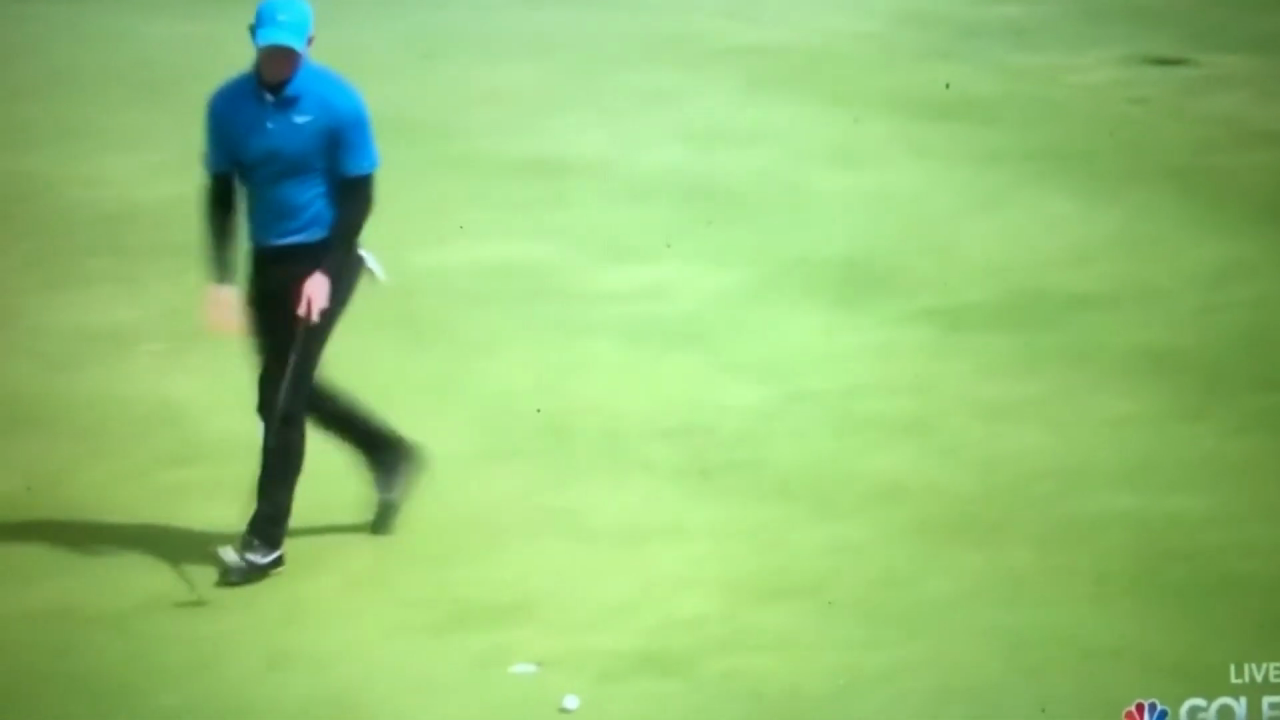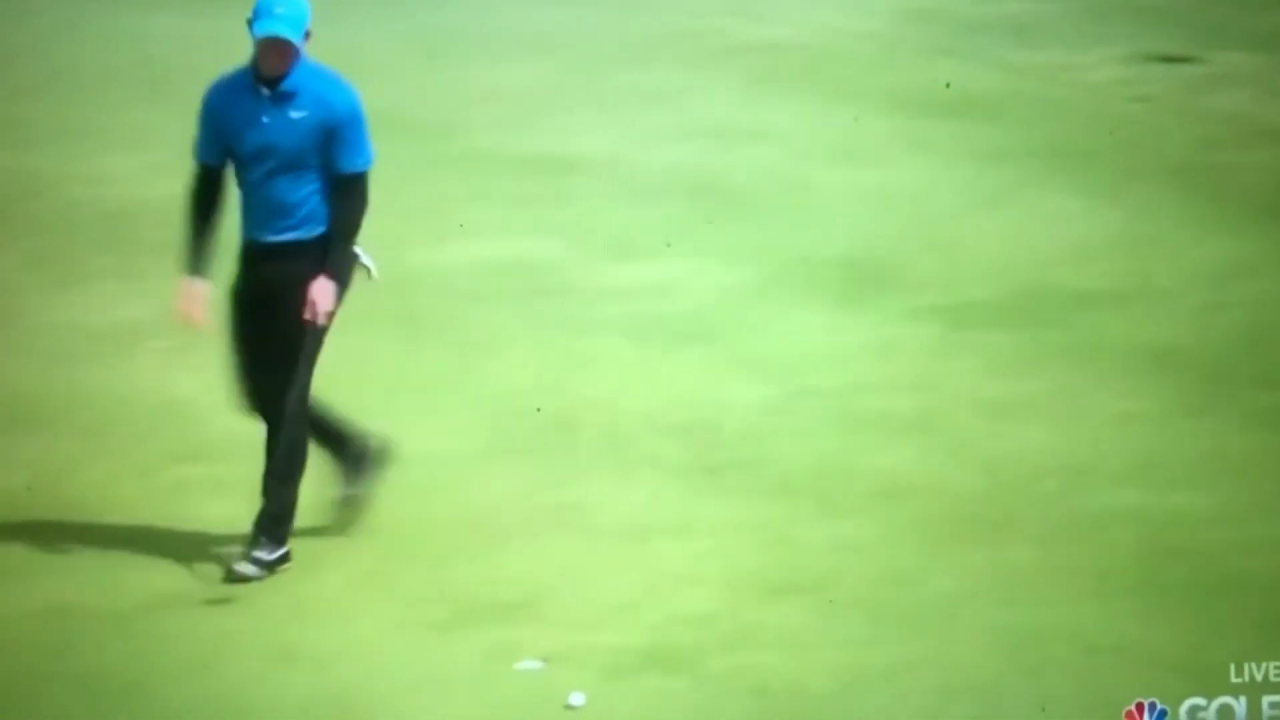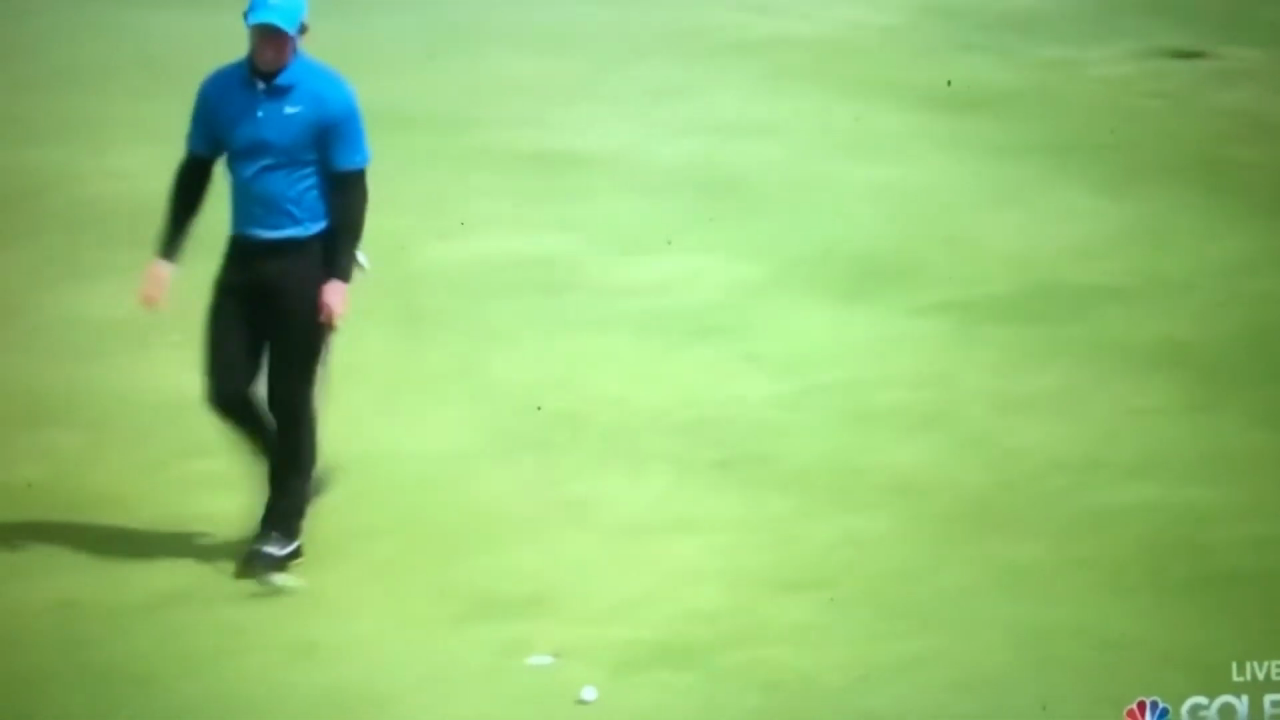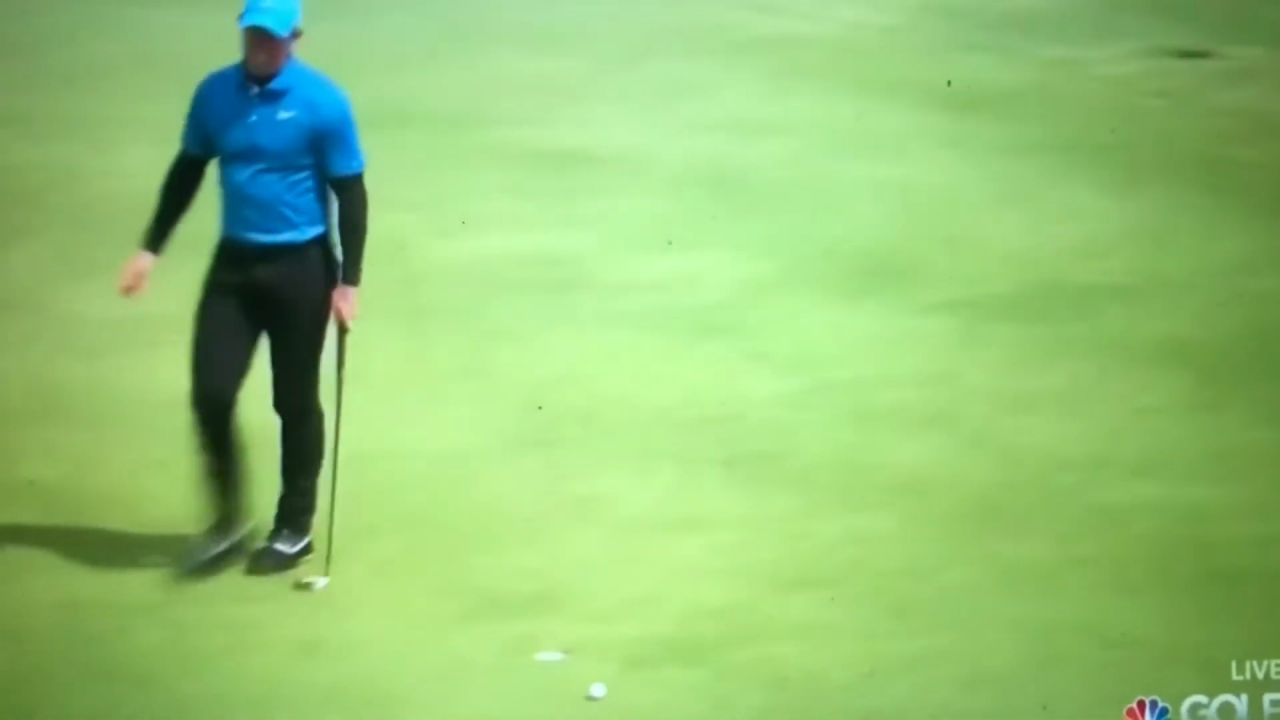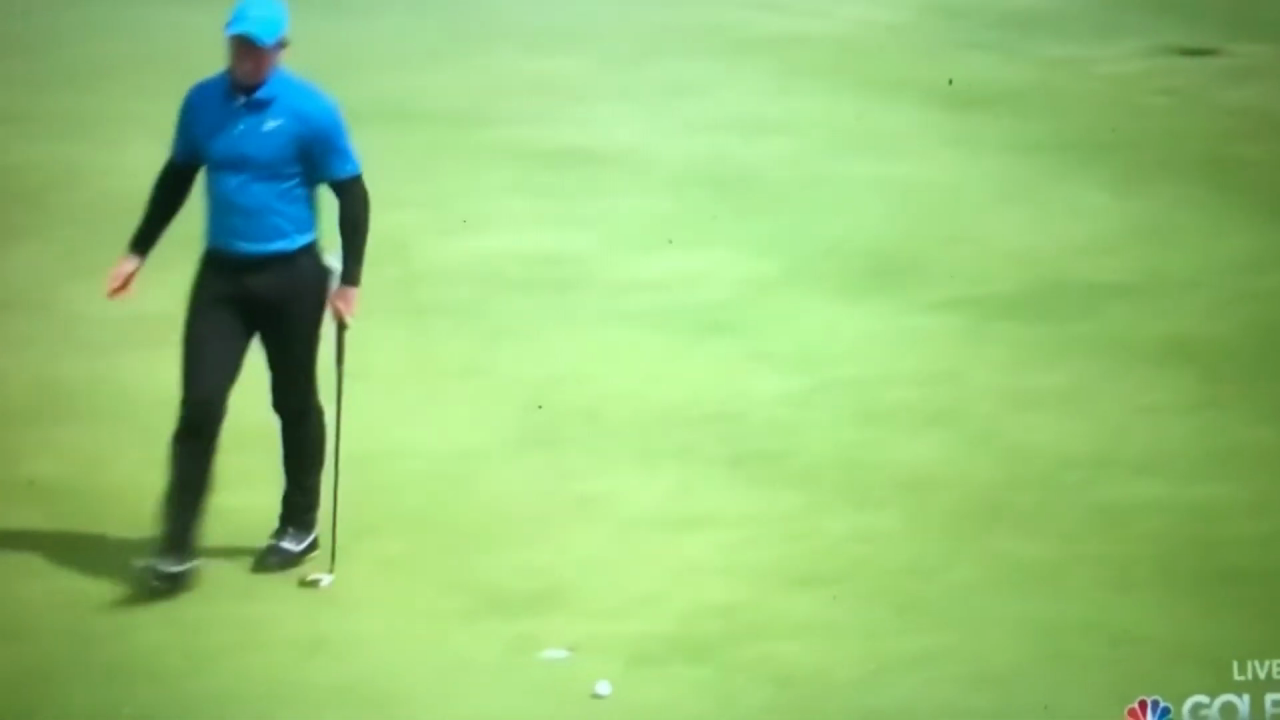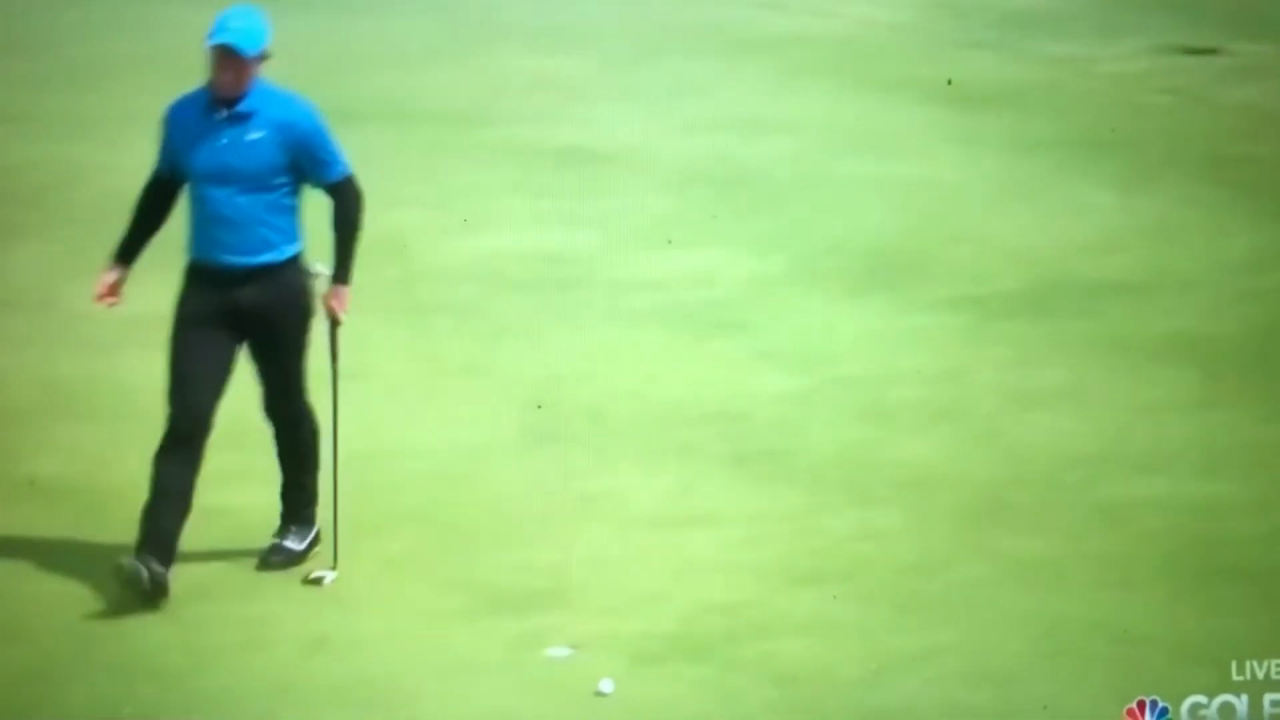
dt=0.1s
person 1, frame 1
left shoulder: (338, 102)
right shoulder: (227, 104)
left elbow: (358, 197)
right elbow: (221, 196)
left wrist: (323, 273)
right wrist: (222, 279)
left hip: (322, 260)
right hip: (269, 262)
left knee: (281, 400)
right knee: (294, 391)
left ankle: (265, 539)
right ankle: (392, 454)
person 1, frame 2
left shoulder: (334, 100)
right shoulder: (224, 98)
left elbow: (352, 194)
right elbow: (208, 185)
left wrist: (329, 277)
right wrist: (195, 271)
left hip: (313, 260)
right hip: (257, 259)
left knee: (283, 398)
right knee: (263, 394)
left ankle: (272, 536)
right ankle: (357, 454)
person 1, frame 3
left shoulder: (331, 96)
right shoulder: (218, 90)
left elbow: (351, 190)
right elbow: (193, 174)
left wrist: (339, 275)
right wrist: (167, 255)
left hip: (307, 257)
right hip: (244, 257)
left knee: (290, 395)
right knee: (227, 391)
left ankle: (284, 530)
right ankle: (295, 477)
person 1, frame 4
left shoulder: (323, 103)
right shoulder: (213, 94)
left elbow: (351, 195)
right elbow: (186, 170)
left wrist: (347, 281)
right wrist: (151, 248)
left hip: (301, 265)
right hip: (234, 264)
left knee: (295, 401)
right knee: (210, 395)
left ankle: (295, 526)
right ankle: (228, 520)
person 1, frame 5
left shoulder: (311, 111)
right shoulder: (201, 103)
left elbow: (352, 195)
right elbow: (177, 176)
left wrist: (349, 279)
right wrist: (138, 251)
left hip: (290, 274)
right hip: (221, 273)
left knee: (294, 404)
right knee: (198, 408)
left ankle: (300, 524)
right ankle: (176, 550)
person 1, frame 6
left shoulder: (293, 120)
right shoulder: (182, 117)
left elbow: (346, 195)
right elbow: (162, 188)
left wrist: (341, 281)
right wrist: (123, 262)
left hip: (276, 286)
right hip: (206, 288)
left knee: (286, 408)
right knee: (185, 422)
left ankle: (300, 525)
right ankle: (154, 560)
